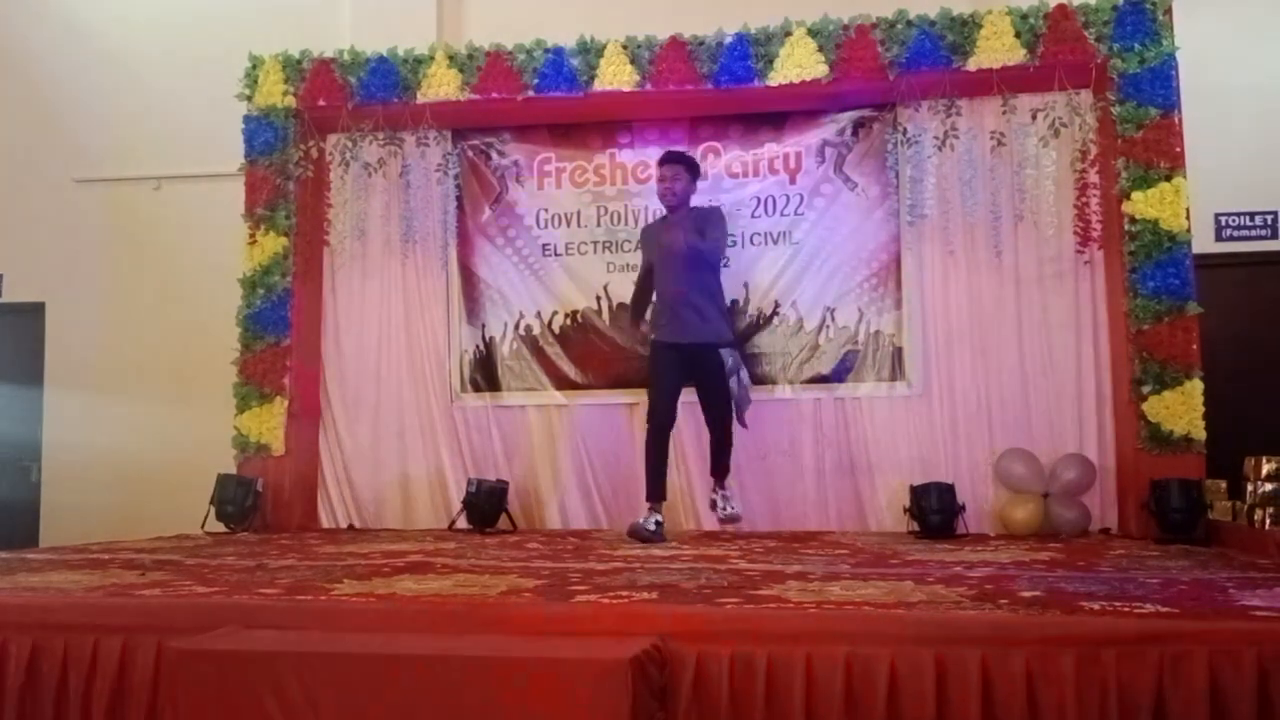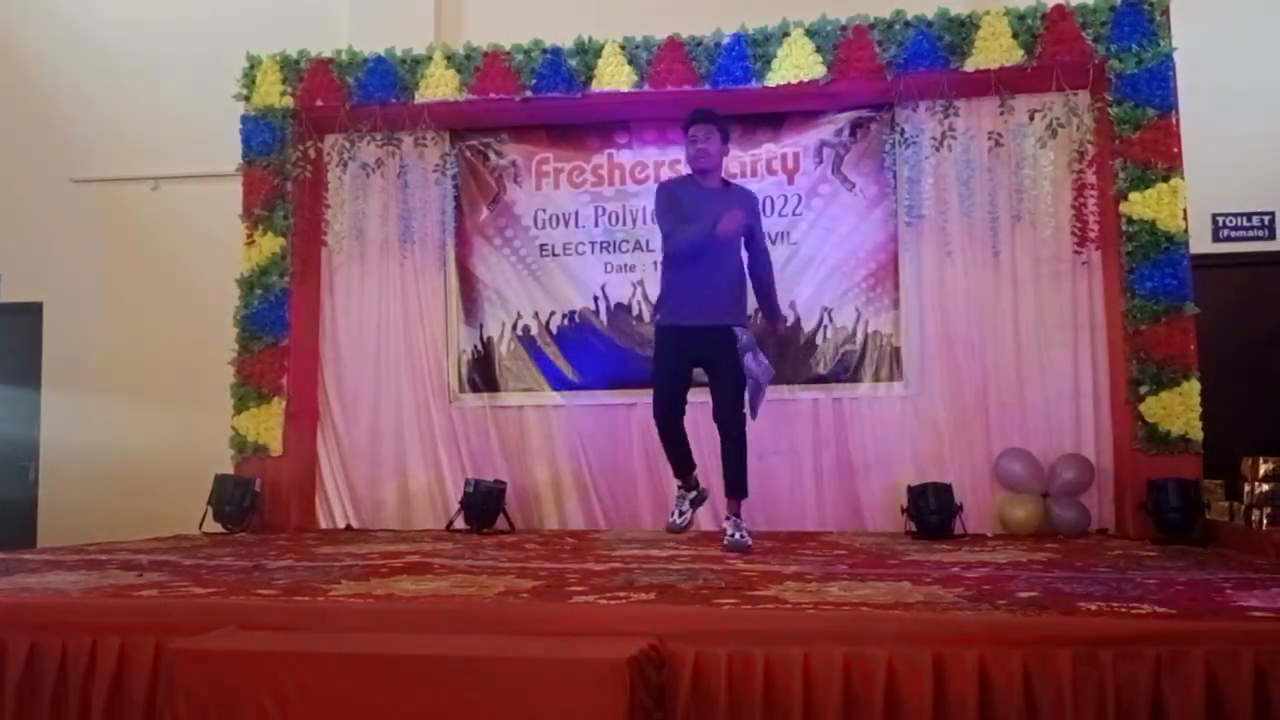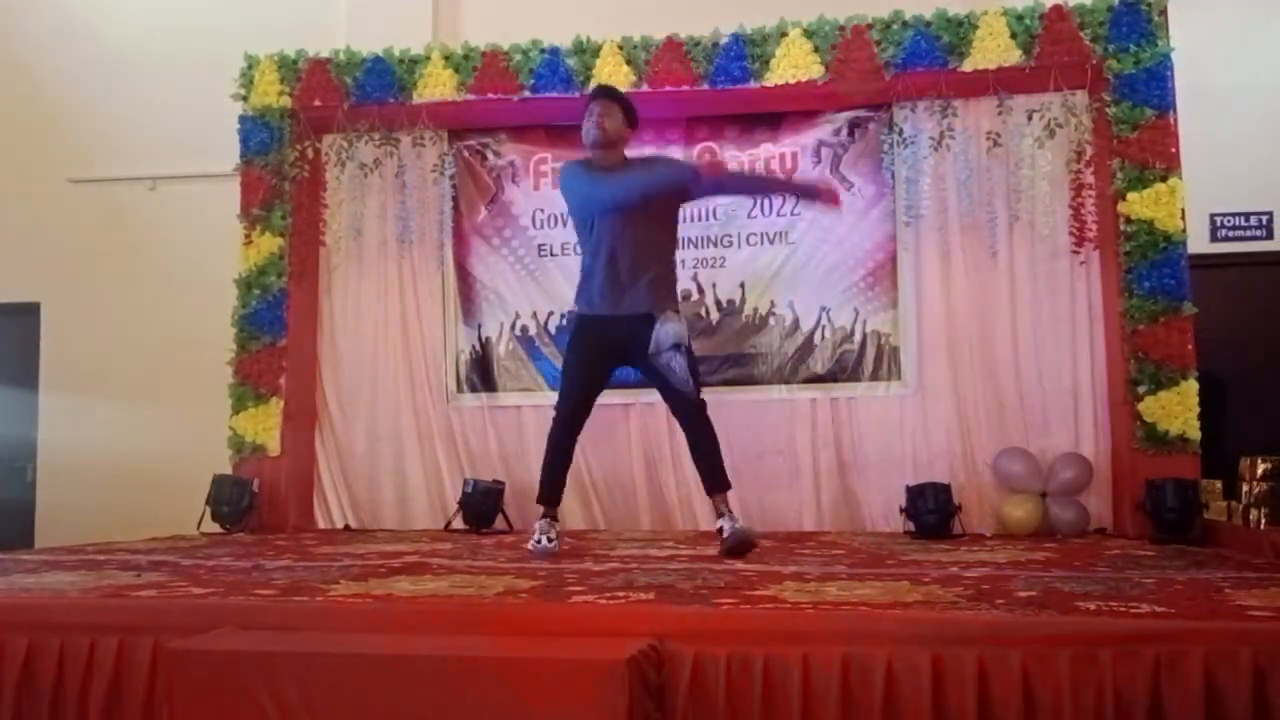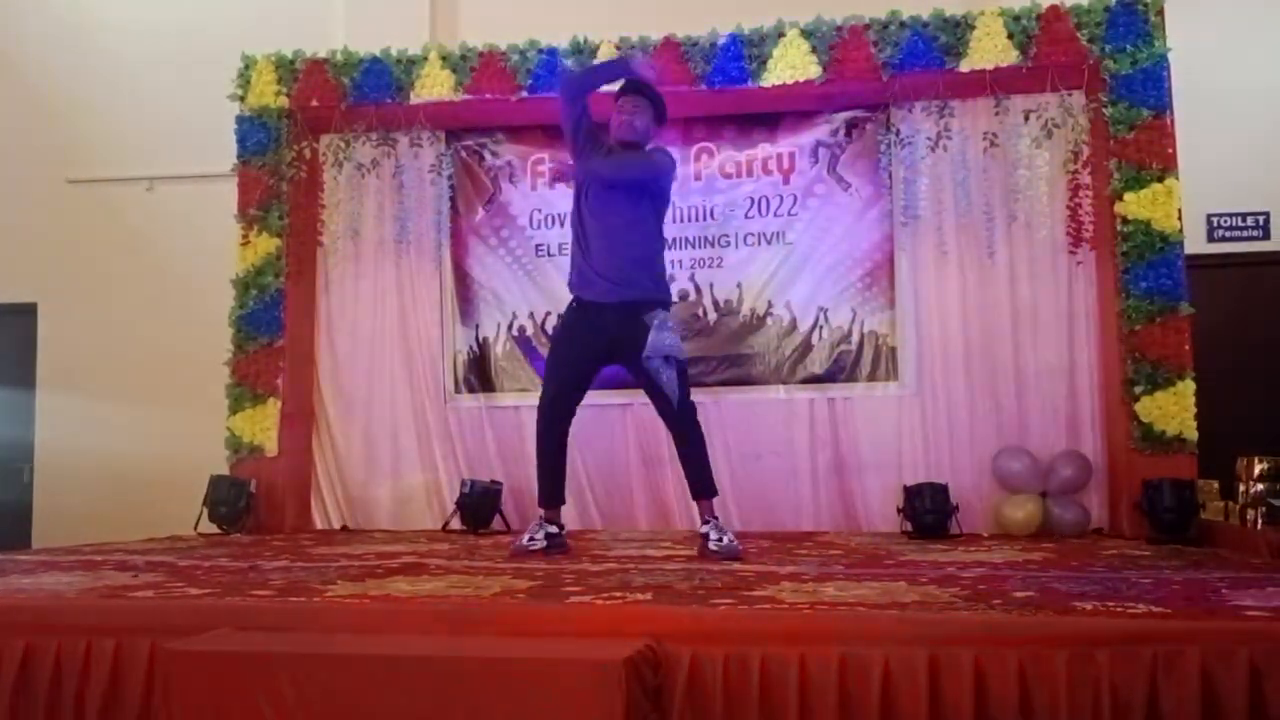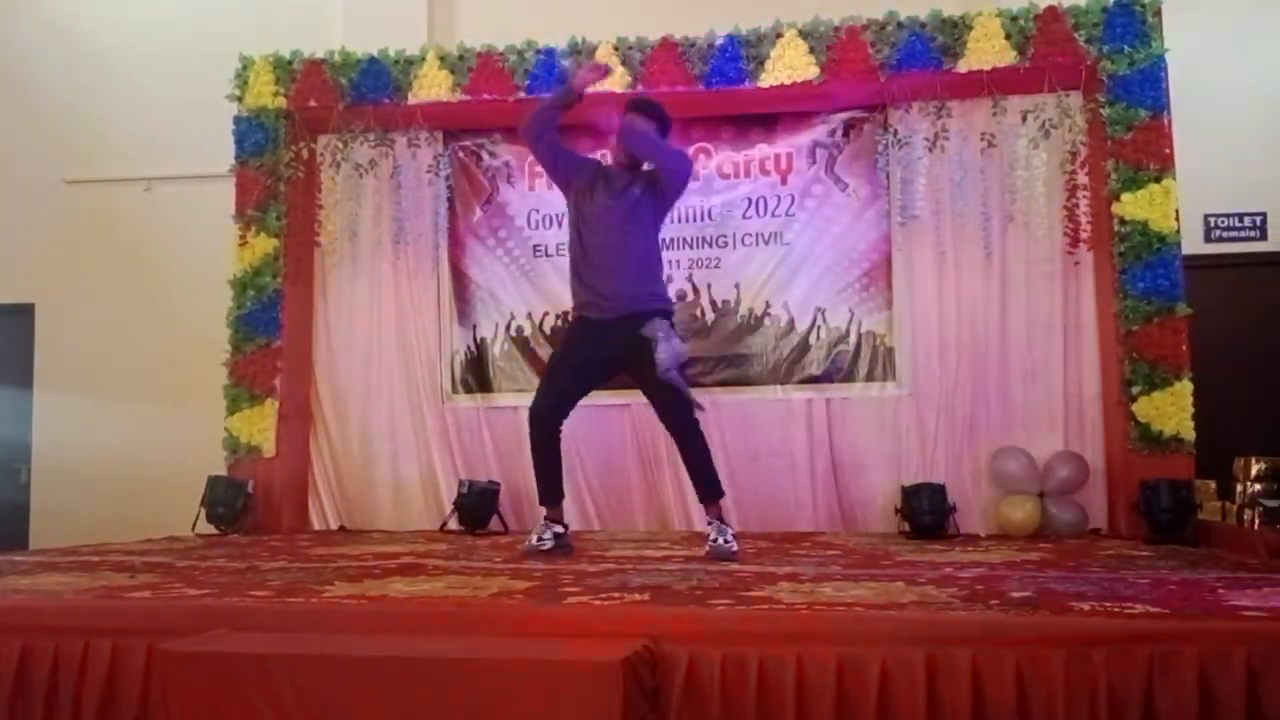
dt=1s
person 1, frame 1
left shoulder: (710, 217)
right shoulder: (650, 233)
left elbow: (714, 251)
left wrist: (685, 240)
right wrist: (635, 317)
left hip: (711, 340)
right hip: (667, 342)
left knee: (719, 421)
right knee: (658, 422)
left ankle: (720, 488)
right ankle: (654, 514)
person 1, frame 2
left shoulder: (745, 199)
right shoulder: (670, 192)
left elbow: (758, 257)
right elbow: (675, 243)
left wrist: (772, 312)
right wrist: (715, 229)
left hip: (726, 326)
right hip: (676, 324)
left knee: (730, 417)
right knee: (666, 410)
left ankle: (734, 517)
right ankle: (688, 487)
person 1, frame 3
left shoulder: (662, 168)
right shoulder: (577, 176)
left elbow: (735, 181)
right elbow: (613, 193)
left wrist: (803, 189)
right wrist: (688, 176)
left hip: (655, 318)
right hip: (596, 320)
left knee: (693, 414)
right knee: (567, 418)
left ankle: (726, 518)
right ankle: (547, 519)
person 1, frame 4
left shoulder: (658, 163)
right shoulder: (590, 149)
left elbow: (644, 171)
right elbow: (570, 91)
left wrist: (584, 168)
right wrist: (627, 65)
left hip: (643, 312)
right hip: (586, 311)
left knee: (681, 415)
right knee: (552, 412)
left ankle: (710, 525)
right ankle: (549, 523)
person 1, frame 5
left shoulder: (656, 187)
right shoulder: (580, 177)
left elbow: (680, 164)
right elbow: (537, 133)
left wrist: (631, 132)
right wrist: (572, 90)
left hip: (644, 323)
right hip: (590, 326)
left knee: (681, 422)
right knee: (543, 415)
left ankle: (717, 523)
right ankle: (553, 523)
